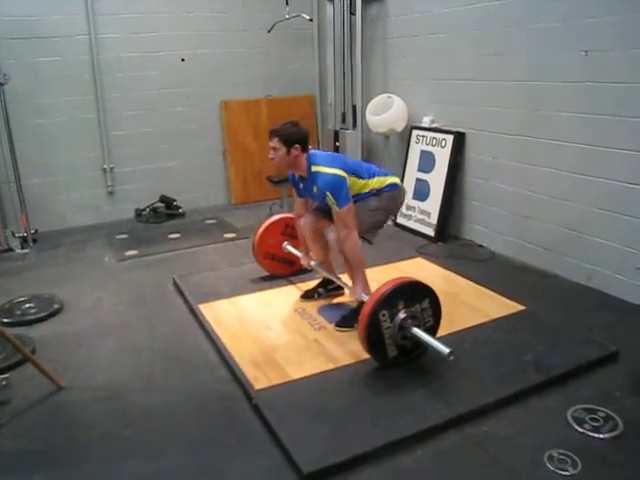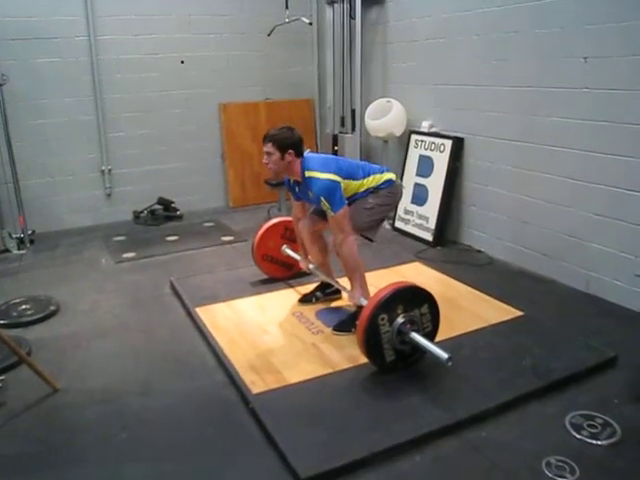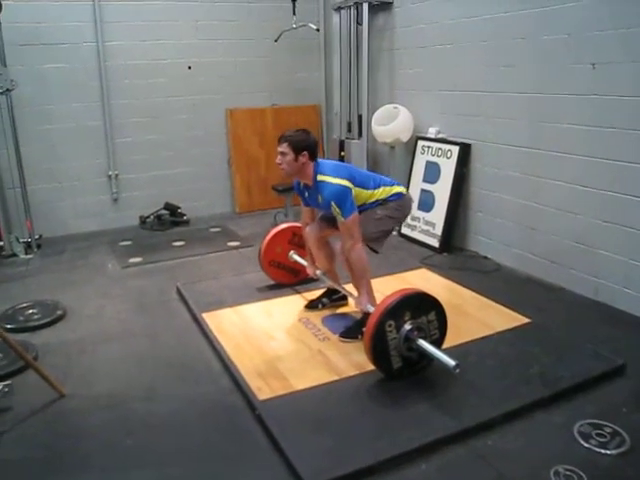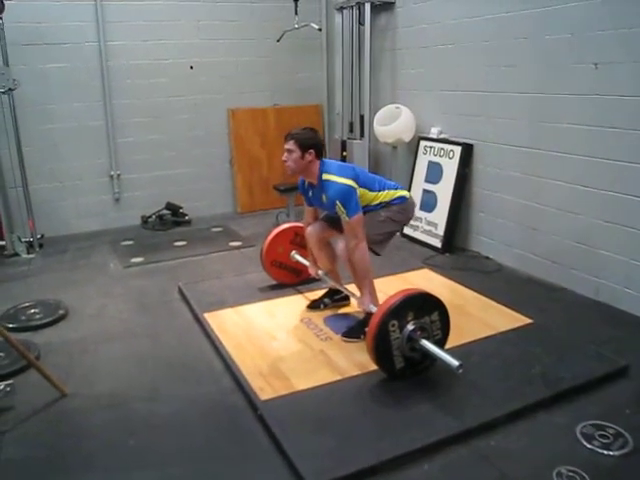
dt=0.3s
person 1, frame 1
left shoulder: (327, 177)
right shoulder: (297, 172)
left elbow: (348, 232)
right elbow: (300, 214)
left wrist: (358, 284)
right wrist: (305, 252)
left hip: (385, 191)
right hip: (357, 191)
left knee: (340, 237)
right knee: (309, 225)
right ankle: (331, 282)
person 1, frame 2
left shoulder: (321, 182)
right shoulder: (293, 176)
left elbow: (344, 237)
right elbow: (298, 218)
left wrist: (356, 288)
right wrist: (304, 255)
left hip: (382, 188)
right hip: (355, 189)
left knee: (339, 240)
right knee: (308, 227)
right ankle: (329, 286)
person 1, frame 3
left shoulder: (332, 187)
right shoulder: (302, 182)
left elbow: (353, 243)
right elbow: (307, 223)
left wrist: (363, 294)
right wrist: (311, 261)
left hip: (391, 201)
right hip: (362, 202)
left knee: (344, 247)
right knee: (313, 234)
left ankle: (371, 314)
right ankle: (335, 292)
person 1, frame 4
left shoulder: (337, 186)
right shoulder: (306, 181)
left elbow: (356, 243)
right elbow: (309, 222)
left wrist: (366, 295)
right wrist: (312, 262)
left hip: (394, 204)
right hip: (366, 204)
left knee: (345, 248)
right knee: (314, 234)
left ankle: (374, 314)
right ankle: (337, 292)
